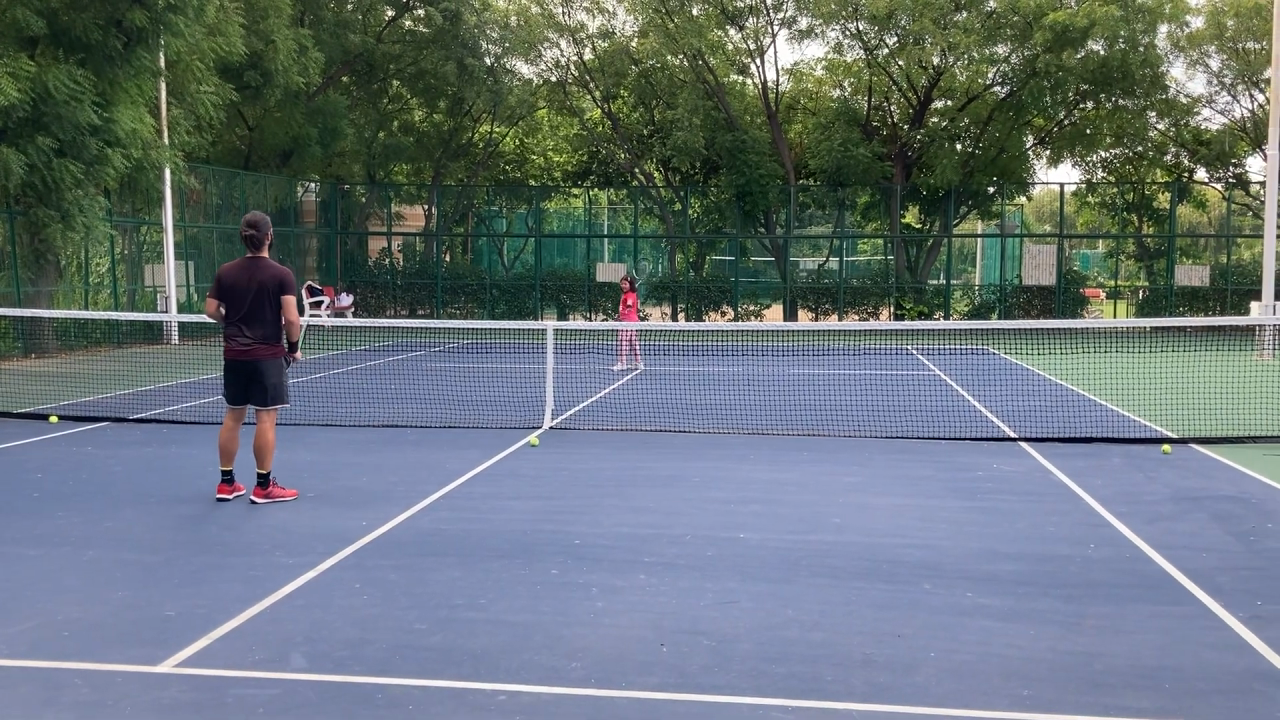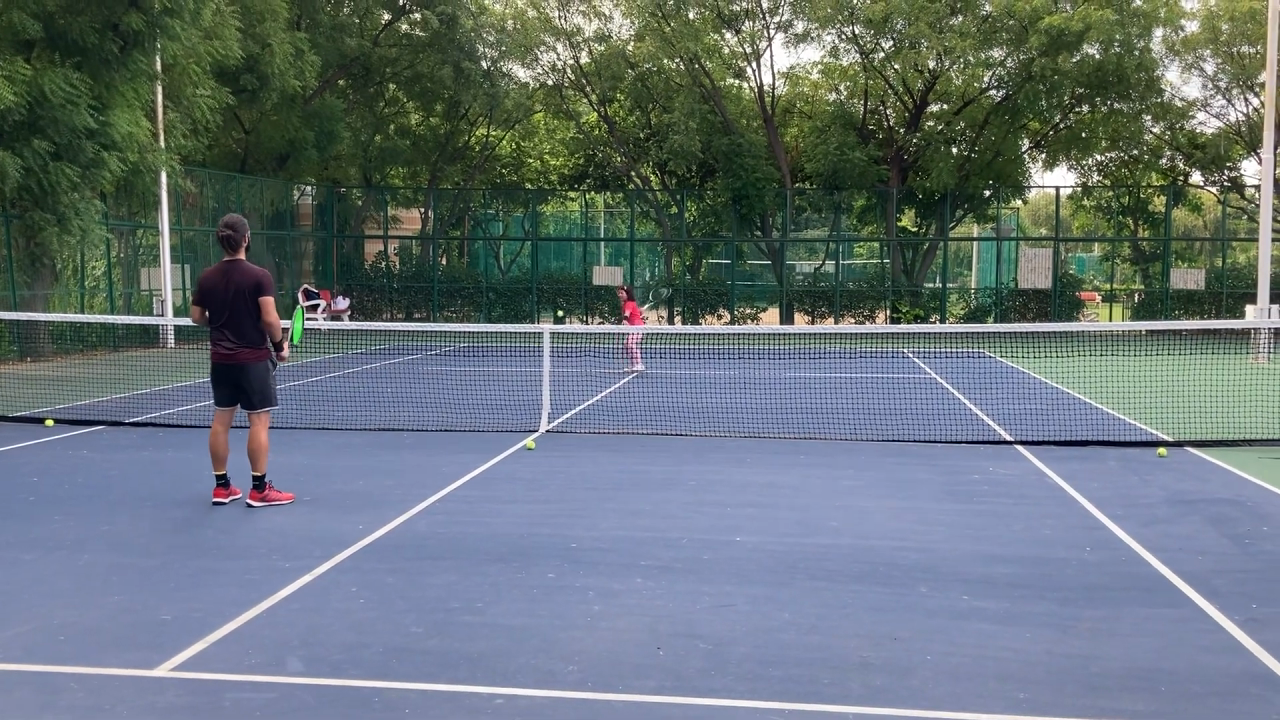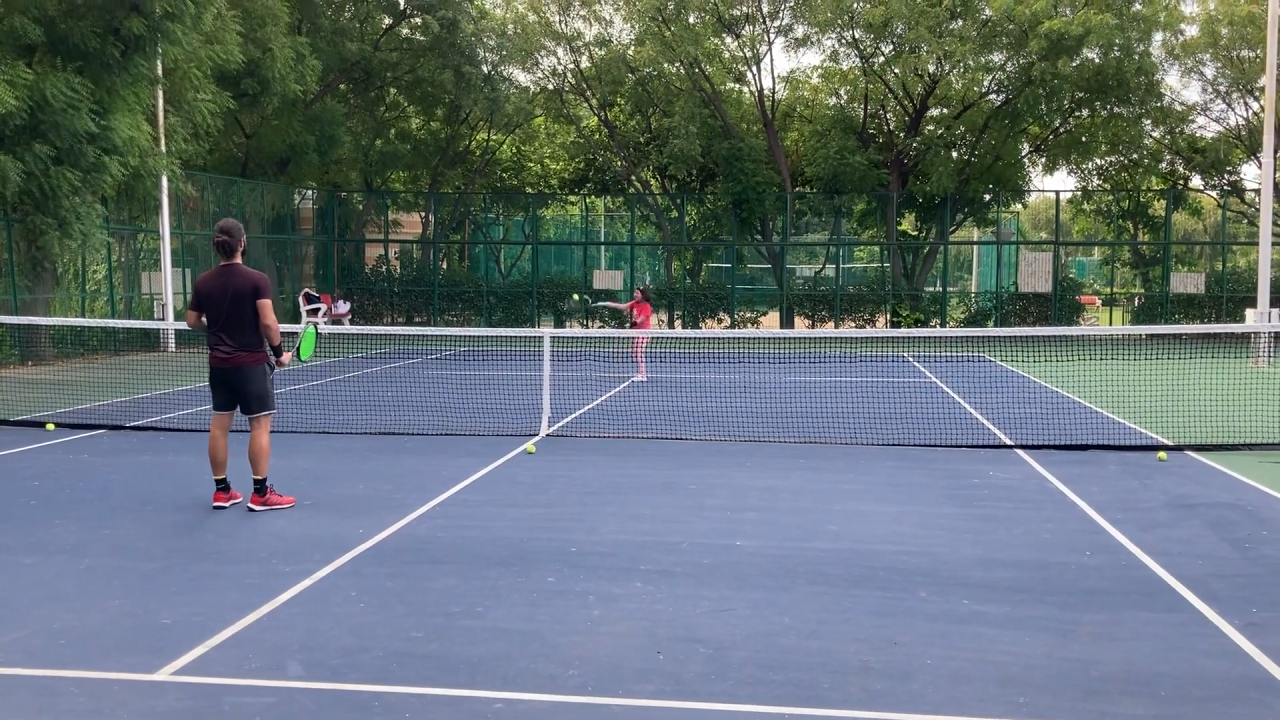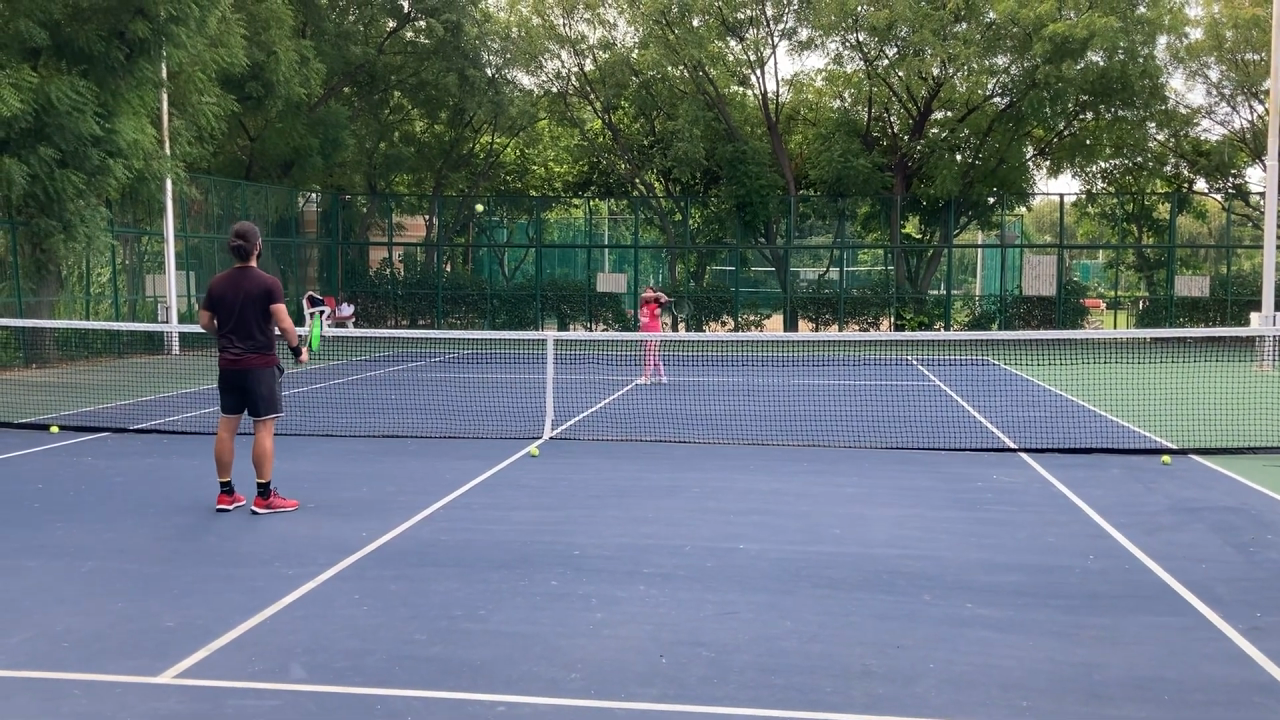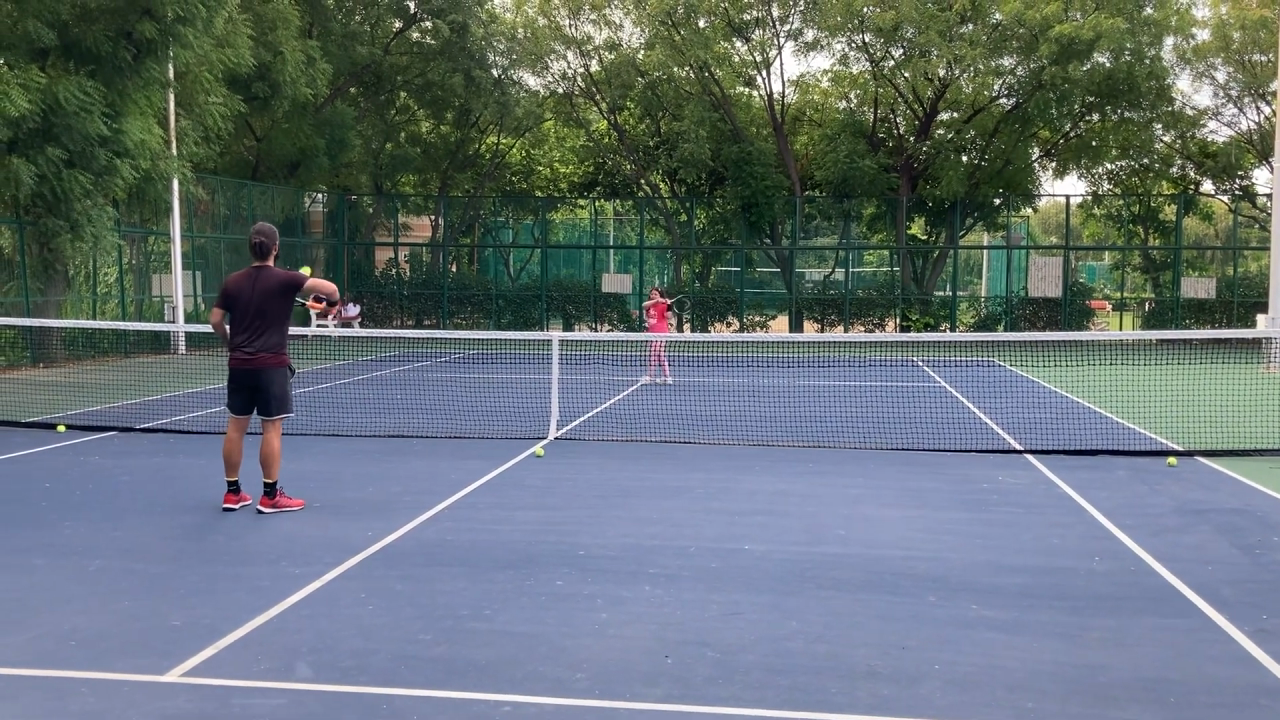
dt=0.4s
person 1, frame 1
left shoulder: (226, 271)
right shoulder: (281, 274)
left elbow: (211, 310)
right elbow: (291, 318)
right wrist: (294, 348)
left hip: (234, 355)
right hip: (267, 355)
left knee: (232, 417)
right knee: (266, 419)
left ankle: (227, 483)
right ankle: (263, 486)
person 1, frame 2
left shoulder: (206, 277)
right shoulder: (259, 276)
left elbow: (197, 316)
right elbow: (270, 319)
right wrist: (280, 347)
left hip: (221, 359)
right hip: (253, 358)
left knee: (221, 420)
right knee: (258, 422)
left ankle: (222, 486)
right ankle: (259, 489)
person 1, frame 3
left shoulder: (203, 282)
right shoulder: (256, 279)
left elbow: (192, 321)
right elbow: (268, 322)
right wrist: (279, 352)
left hip: (219, 363)
right hip: (251, 362)
left knee: (219, 425)
right knee: (260, 426)
left ankle: (222, 491)
right ankle: (261, 493)
person 1, frame 4
left shoulder: (217, 283)
right shoulder: (268, 283)
left elbow: (205, 322)
right elbow: (284, 324)
right wrist: (298, 351)
left hip: (228, 366)
right hip: (260, 365)
left knee: (226, 427)
right knee: (264, 429)
left ankle: (226, 493)
right ankle: (264, 496)
person 1, frame 5
left shoulder: (232, 281)
right shoulder: (285, 279)
left elbow: (215, 320)
right elbow: (329, 288)
right wrist: (333, 303)
left hip: (239, 365)
right hip: (271, 365)
left knee: (235, 427)
right knee: (272, 428)
left ankle: (232, 492)
right ankle: (270, 496)
